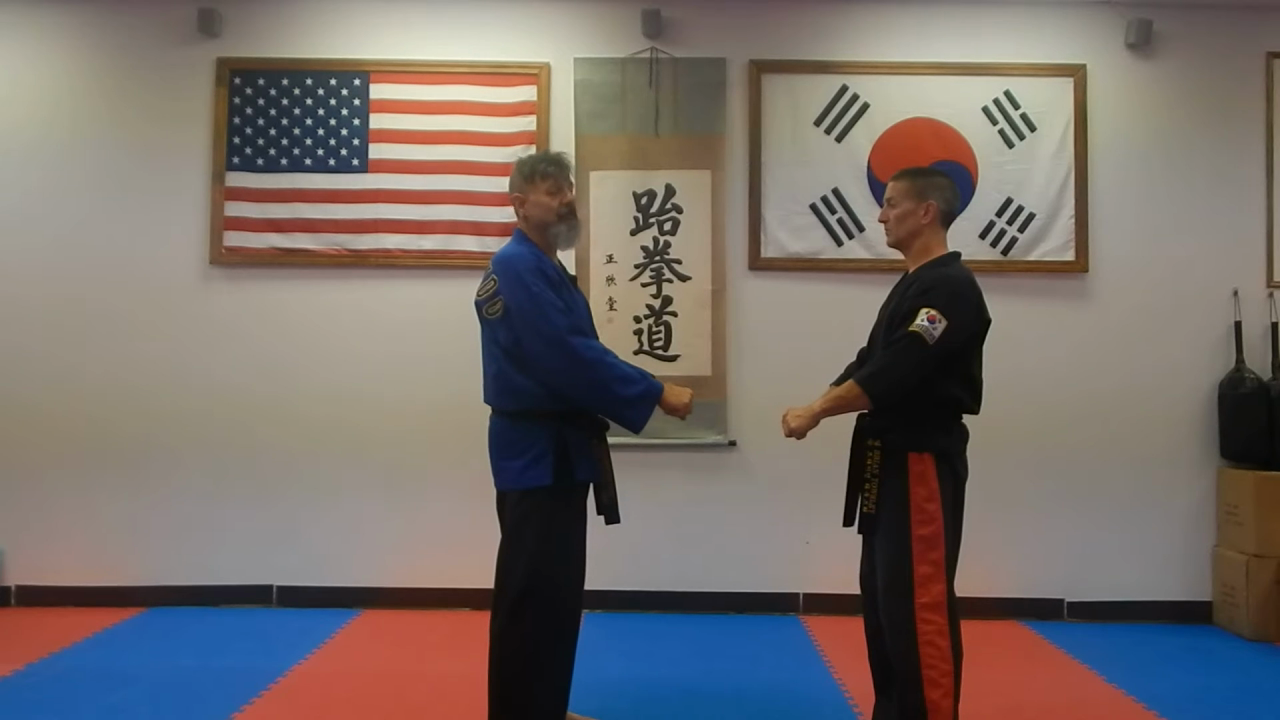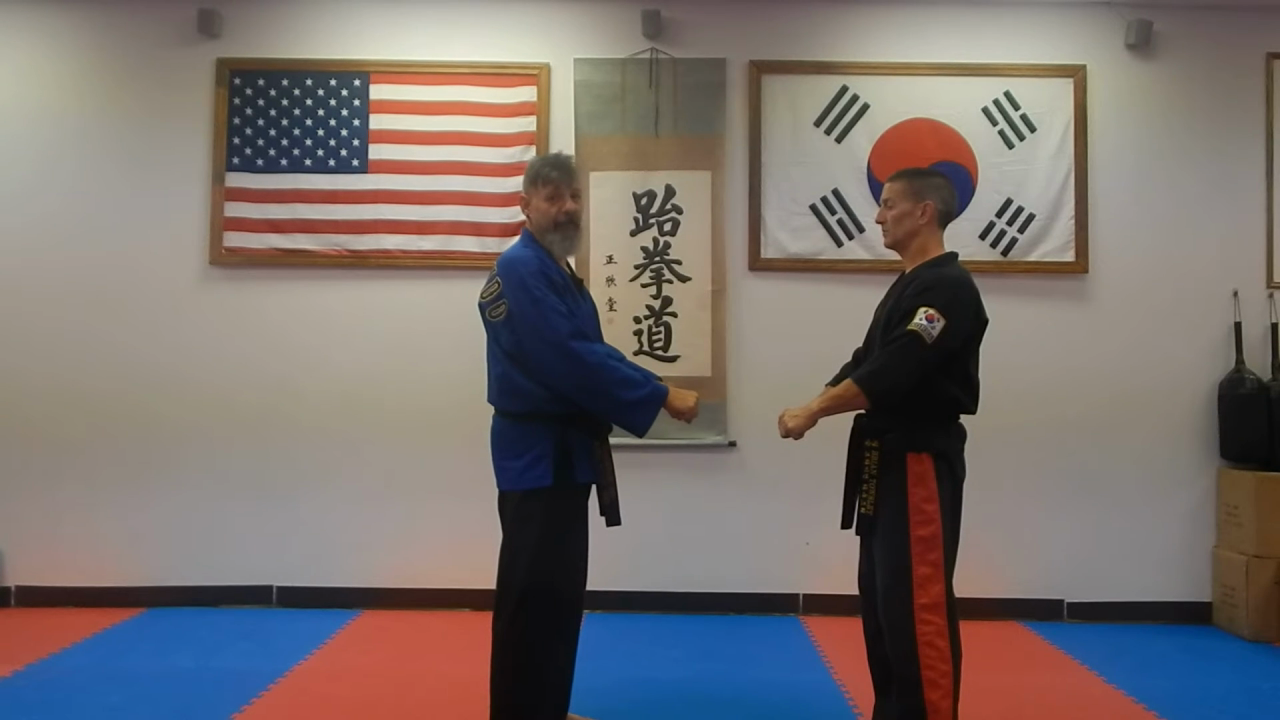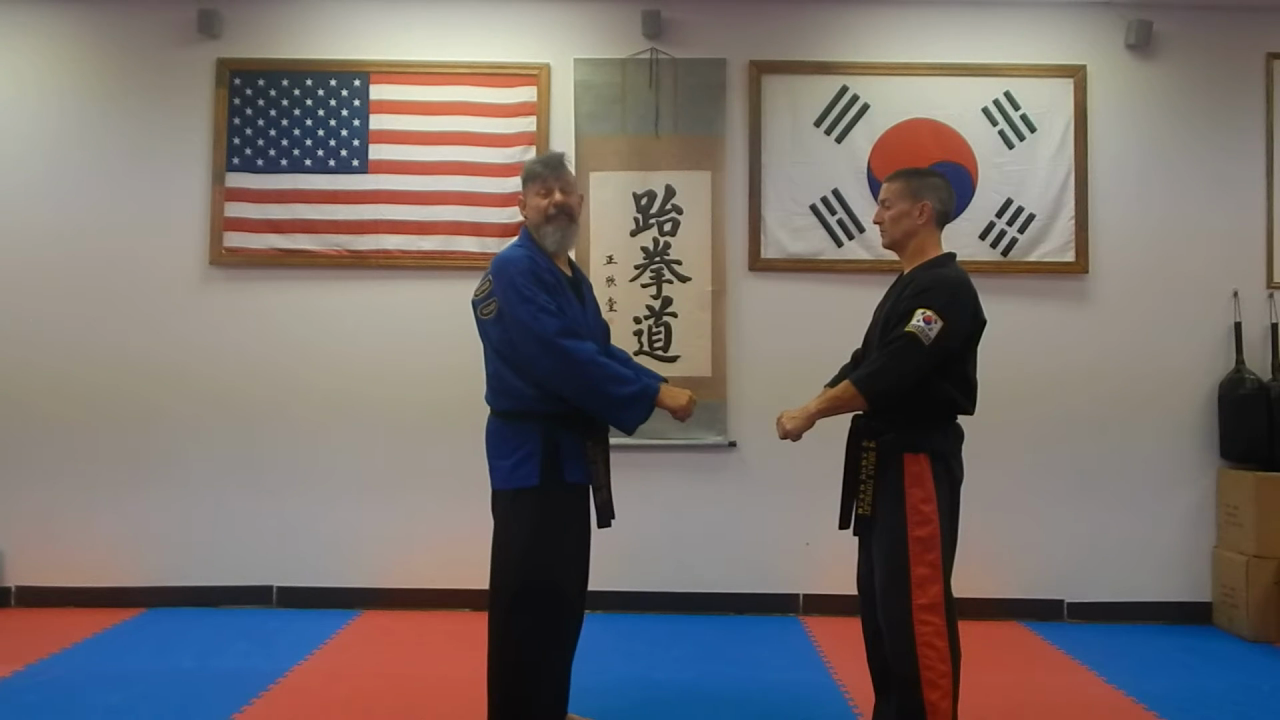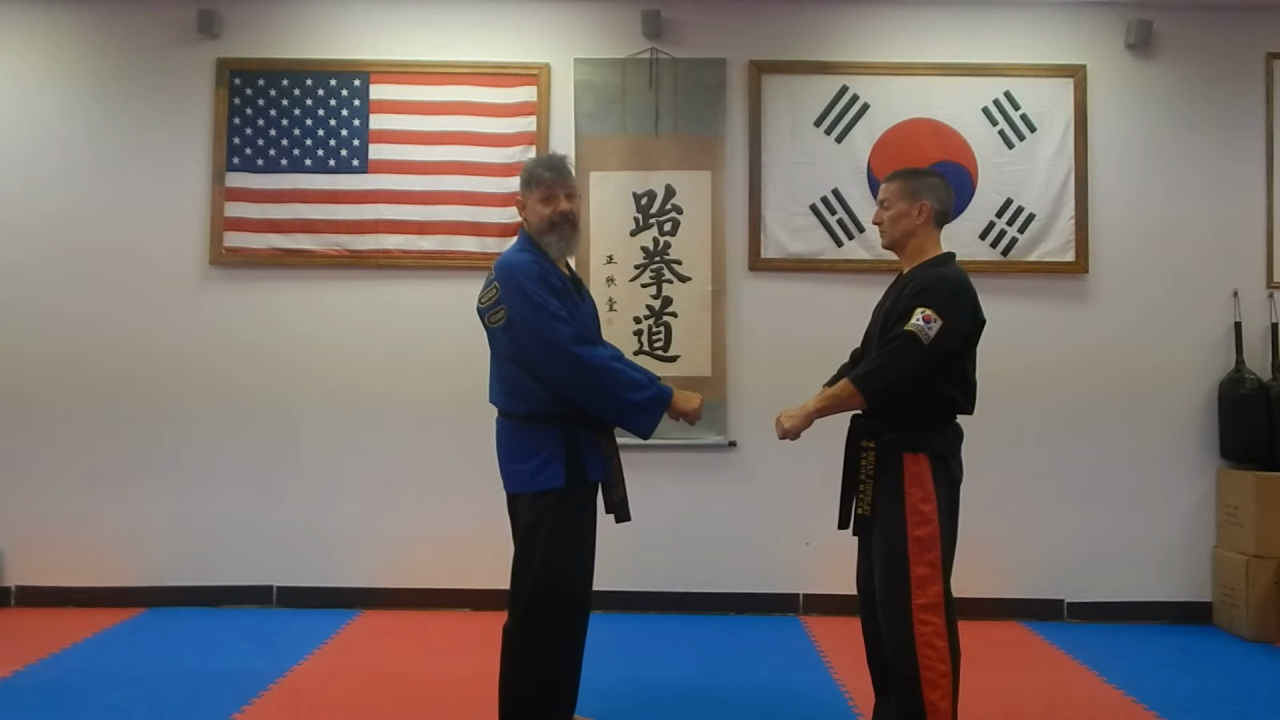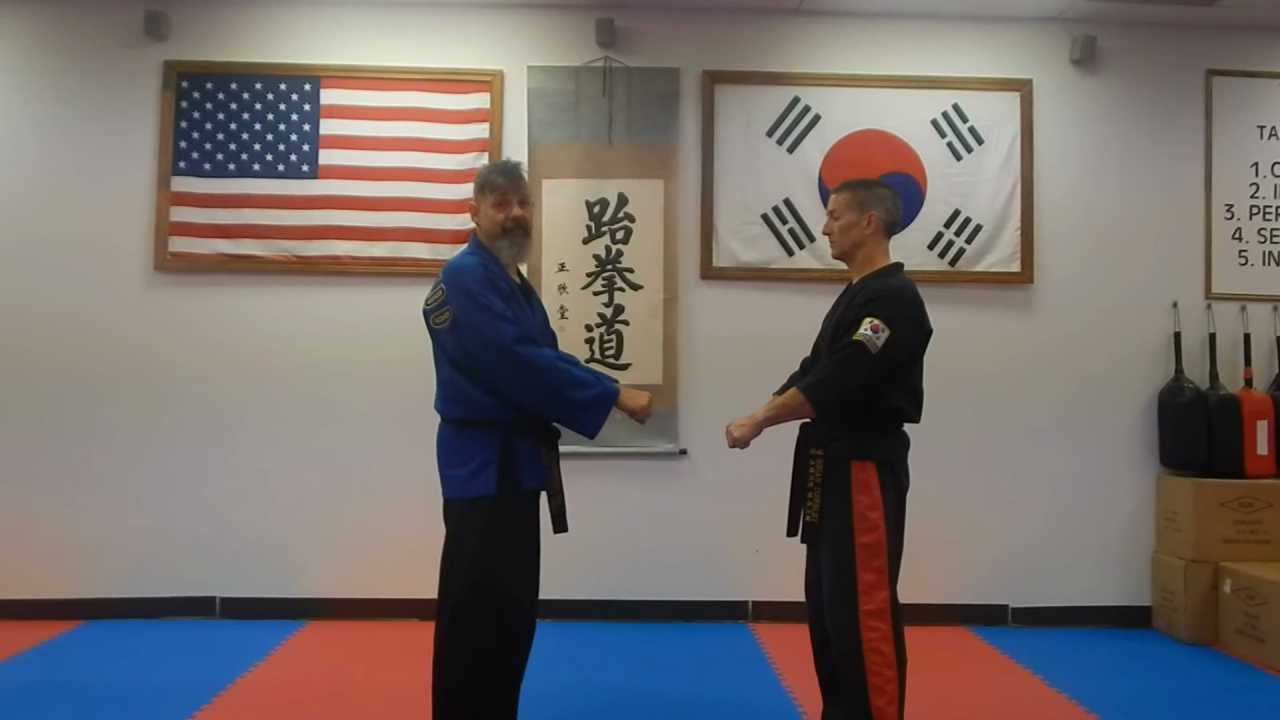
dt=1s
person 1, frame 1
left shoulder: (542, 267)
right shoulder: (518, 267)
left elbow: (580, 350)
right elbow: (570, 357)
left wrist: (648, 384)
right wrist: (654, 393)
left hip: (555, 448)
right hip: (537, 451)
left knee: (556, 589)
right knee: (533, 593)
person 1, frame 2
left shoulder: (556, 270)
right shoulder: (521, 270)
left elbow: (593, 351)
right elbow: (573, 360)
left wrist: (655, 386)
right wrist: (660, 397)
left hip: (561, 449)
right hip: (538, 452)
left knee: (559, 590)
right knee: (535, 594)
person 1, frame 3
left shoulder: (571, 276)
right shoulder: (514, 271)
left elbow: (601, 350)
right elbow: (564, 358)
left wrist: (657, 385)
right wrist: (654, 394)
left hip: (567, 448)
right hip: (531, 453)
left knee: (562, 591)
right knee: (530, 596)
person 1, frame 4
left shoulder: (559, 272)
right shoulder: (519, 273)
left elbow: (594, 352)
right elbow: (576, 362)
left wrist: (656, 388)
right wrist: (663, 398)
left hip: (567, 449)
right hip: (544, 452)
left knee: (567, 590)
right knee: (545, 595)
person 1, frame 5
left shoulder: (513, 281)
right shoulder: (466, 278)
left elbow: (546, 356)
right elbow: (521, 362)
left wrist: (610, 390)
right wrist: (612, 395)
left hip: (516, 456)
right hip: (483, 462)
left knee: (513, 603)
right knee: (476, 605)
person 2, frame 1
left shoulder: (950, 289)
right shoulder: (913, 285)
left elbow: (892, 375)
right elbow: (870, 365)
left wrist: (816, 413)
right wrist: (814, 407)
left hip: (924, 463)
right hip: (892, 458)
left knee: (919, 600)
right knee: (883, 593)
person 2, frame 2
left shoulder: (947, 289)
right shoulder: (908, 286)
left elbow: (890, 375)
right elbow: (865, 365)
left wrist: (813, 412)
right wrist: (811, 408)
left hip: (921, 463)
right hip: (889, 459)
left knee: (917, 600)
right knee: (882, 594)
person 2, frame 3
left shoulder: (945, 290)
right shoulder: (907, 287)
left elbow: (888, 376)
right elbow: (864, 366)
left wrist: (810, 413)
right wrist: (810, 409)
left hip: (919, 463)
right hip: (887, 459)
left knee: (916, 602)
right knee: (881, 595)
person 2, frame 4
left shoulder: (945, 289)
right shoulder: (906, 286)
left elbow: (886, 375)
right elbow: (864, 365)
left wrist: (809, 413)
right wrist: (810, 409)
left hip: (918, 462)
right hip: (886, 458)
left knee: (916, 602)
right knee: (880, 595)
person 2, frame 5
left shoulder: (893, 299)
right shoulder: (856, 297)
left elbow: (835, 384)
right elbow: (813, 374)
left wrist: (758, 421)
right wrist: (760, 418)
left hip: (866, 471)
right hip: (834, 466)
left knee: (863, 607)
right knee: (829, 602)
